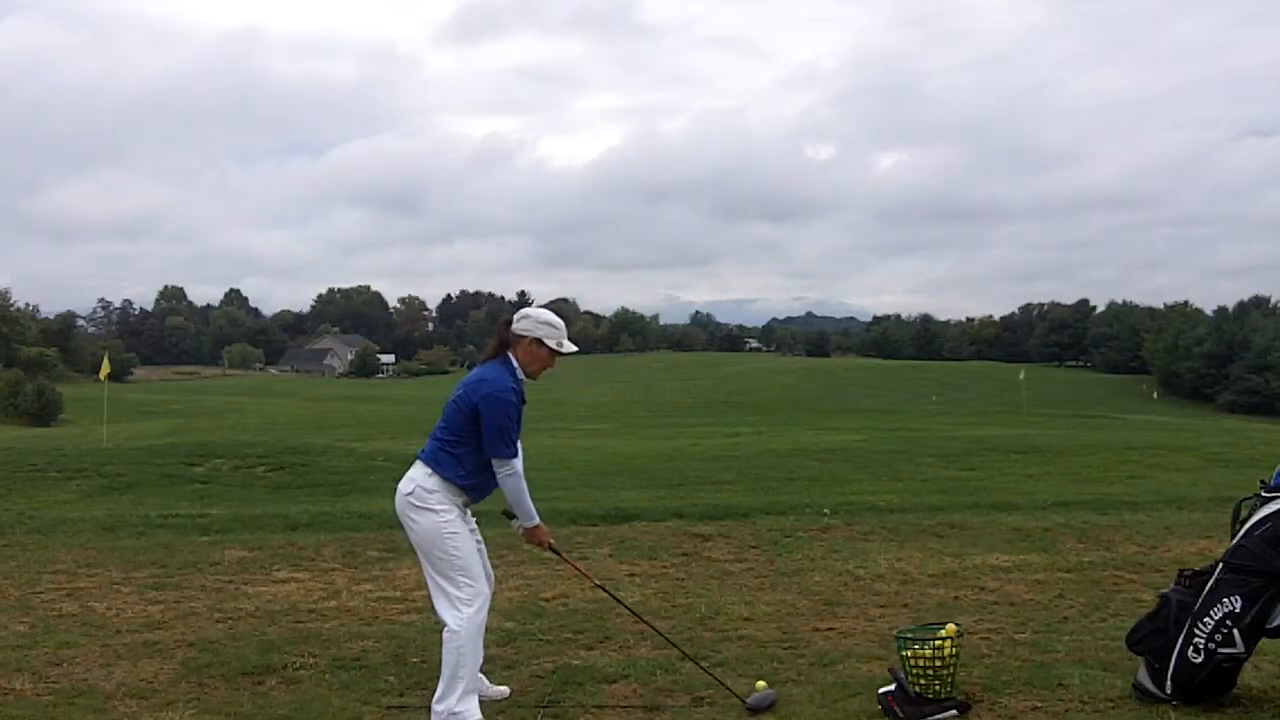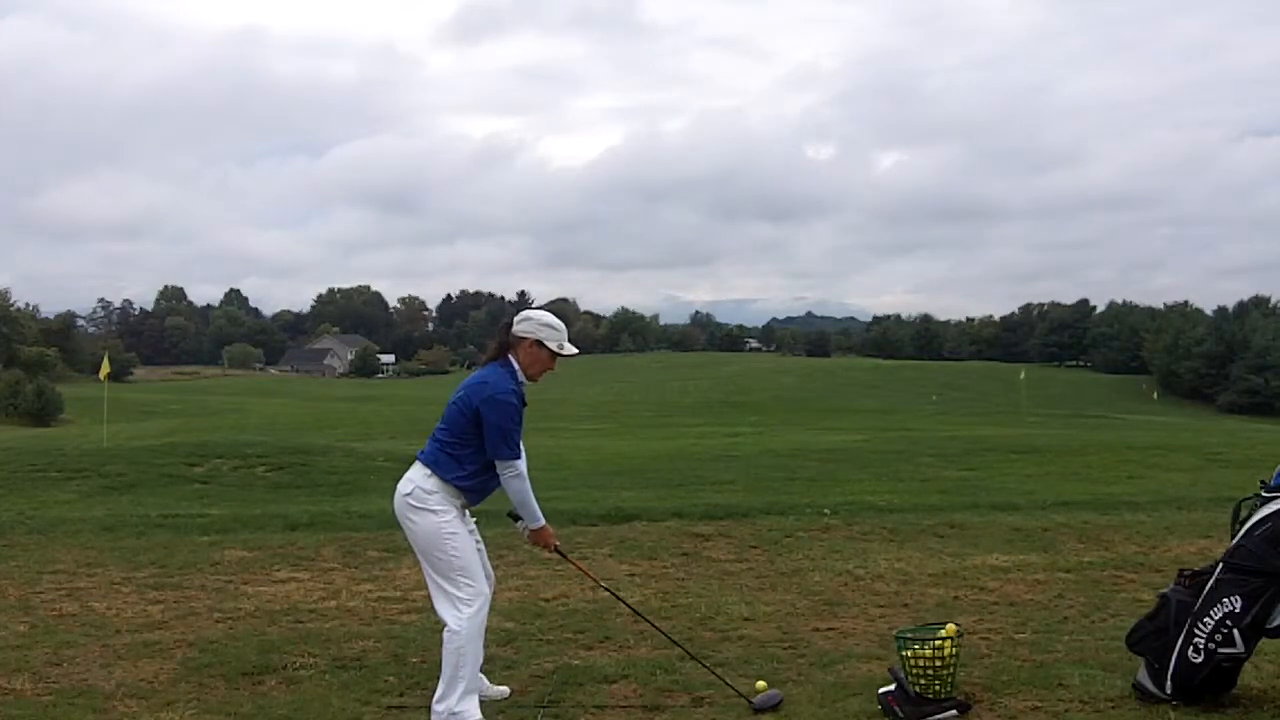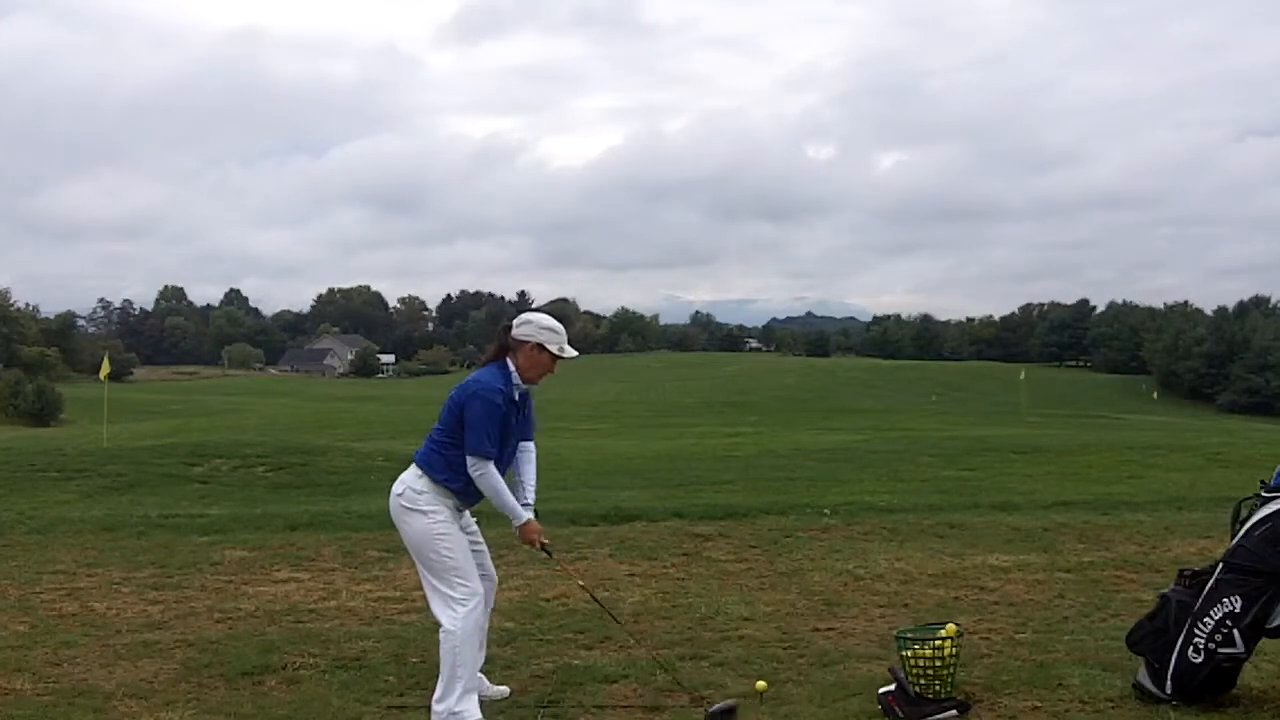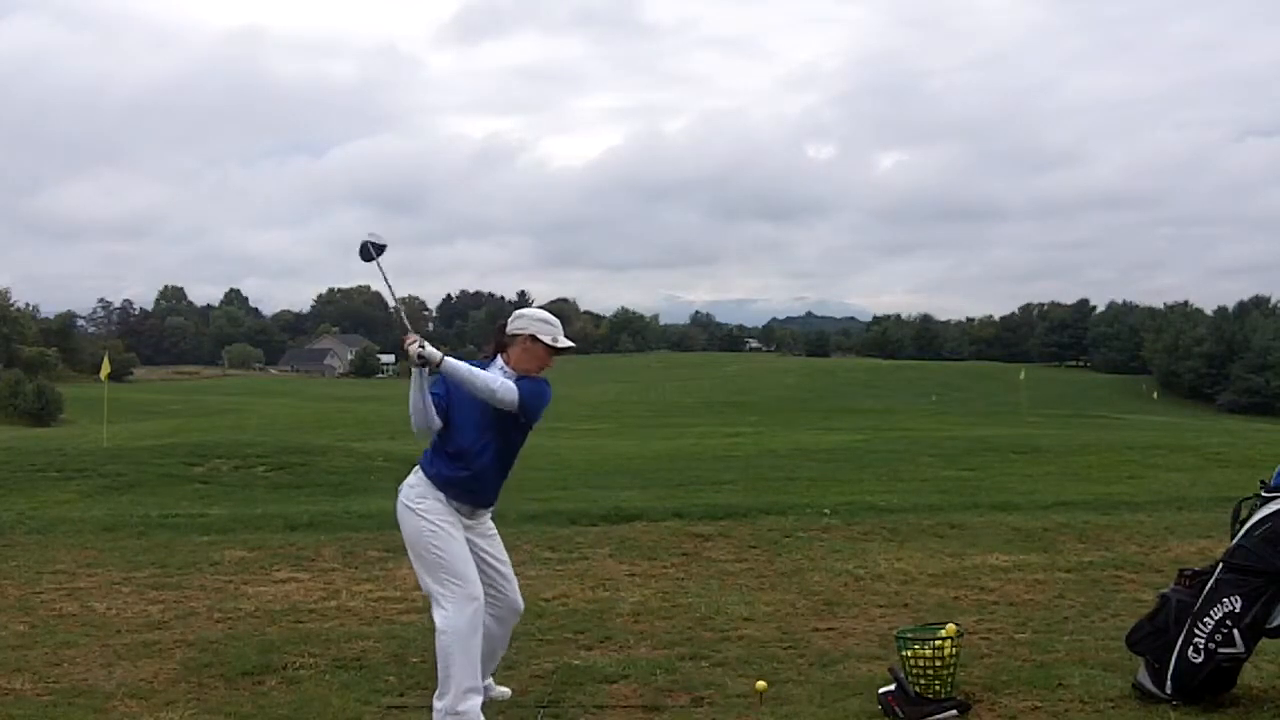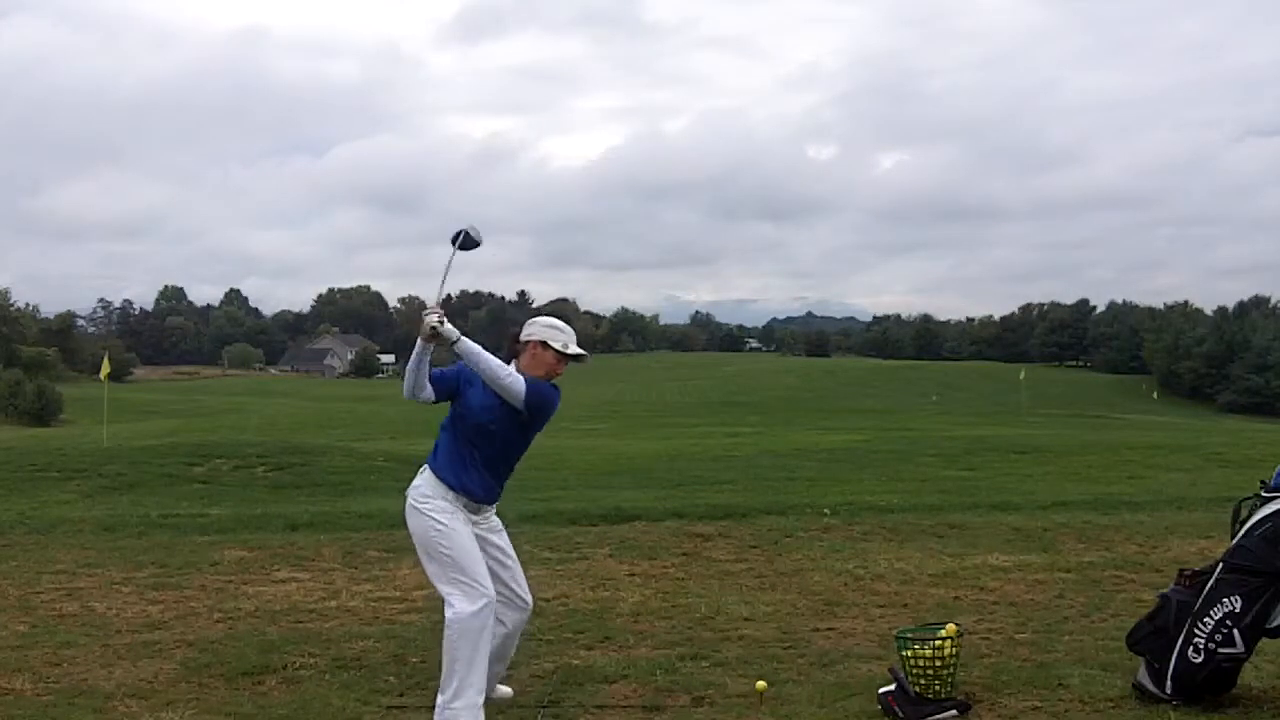
dt=0.4s
person 1, frame 1
left shoulder: (501, 378)
right shoulder: (498, 388)
left elbow: (512, 452)
right elbow: (505, 468)
left wrist: (524, 516)
right wrist: (531, 523)
left hip: (444, 496)
right hip: (430, 498)
left knee: (479, 587)
right knee: (468, 601)
left ankle: (466, 679)
person 1, frame 2
left shoulder: (503, 380)
right shoulder: (498, 391)
left elbow: (515, 455)
right elbow: (509, 469)
left wrist: (529, 516)
right wrist: (537, 523)
left hip: (445, 498)
right hip: (429, 499)
left knee: (480, 586)
right knee: (468, 600)
left ankle: (466, 679)
person 1, frame 3
left shoulder: (516, 390)
right shoulder: (487, 390)
left elbow: (525, 448)
right elbow: (480, 468)
left wrist: (528, 508)
right wrist: (520, 519)
left hip: (447, 501)
right hip: (423, 499)
left knee: (483, 584)
right knee: (464, 600)
left ankle: (466, 679)
person 1, frame 4
left shoulder: (537, 390)
right shoulder: (457, 373)
left elbow: (501, 394)
right elbow: (426, 431)
left wrist: (438, 359)
right wrist: (421, 370)
left hip: (475, 512)
right hip: (428, 500)
left knee: (506, 603)
right knee: (462, 601)
left ankle: (474, 680)
person 1, frame 5
left shoulder: (545, 397)
right shoulder: (469, 375)
left elbow: (507, 384)
right elbow: (415, 392)
left wrist: (454, 337)
right wrist: (425, 341)
left hip: (480, 510)
right hip: (435, 499)
left knee: (516, 603)
right knee: (474, 598)
left ankle: (479, 680)
